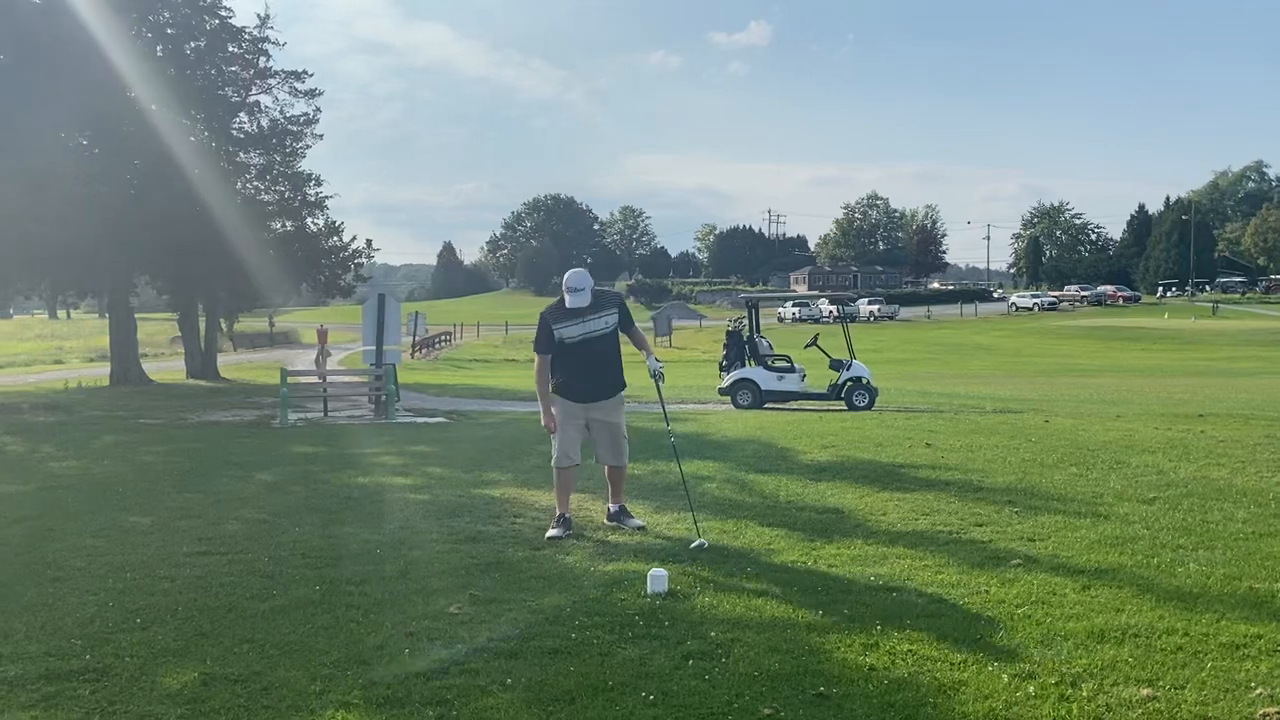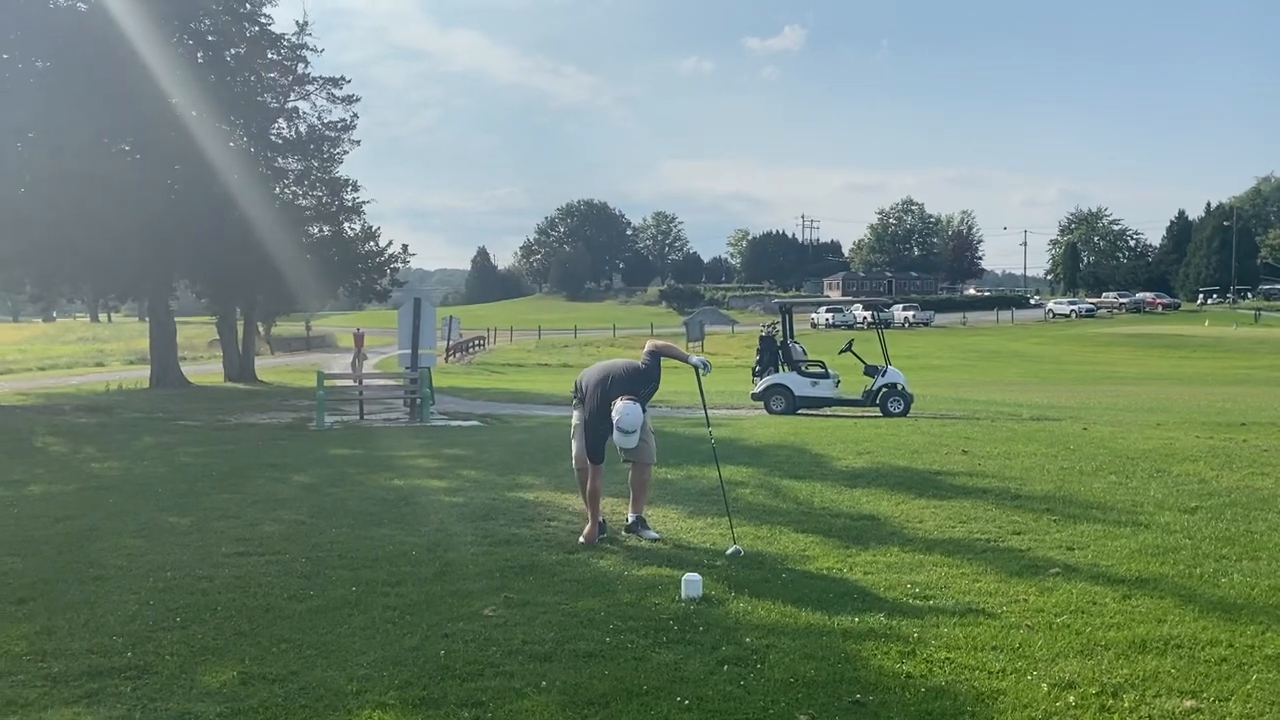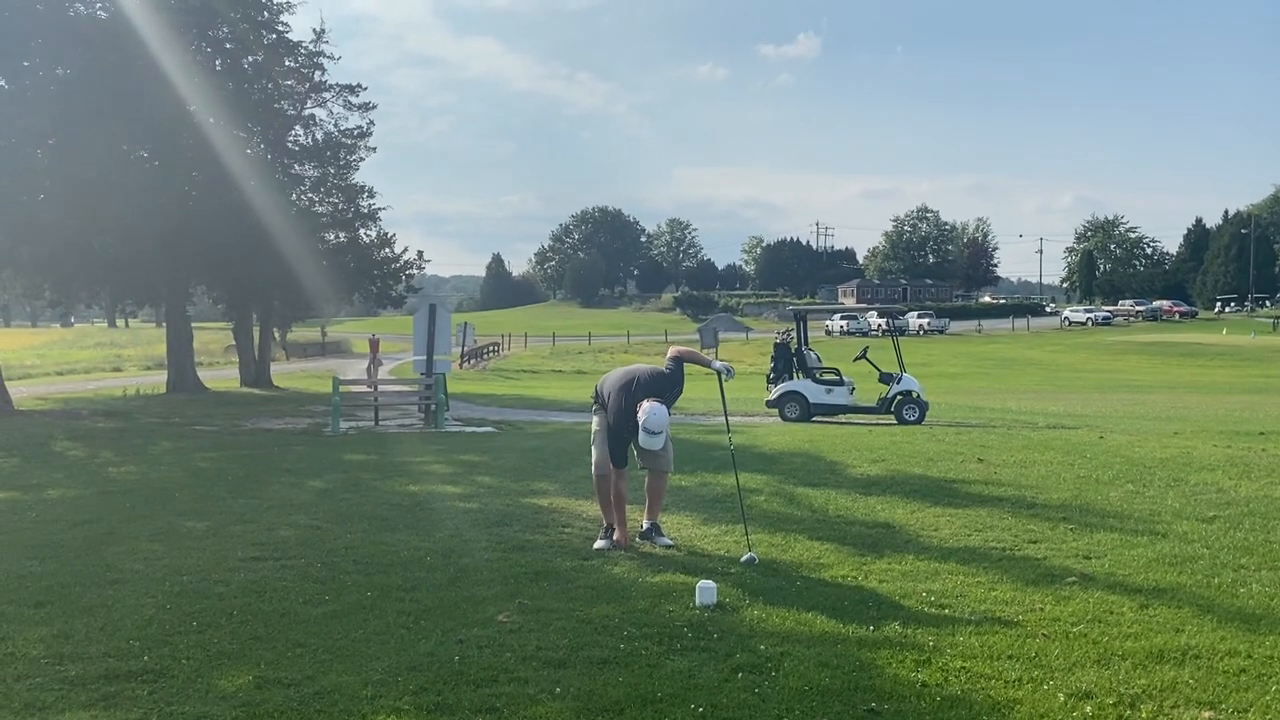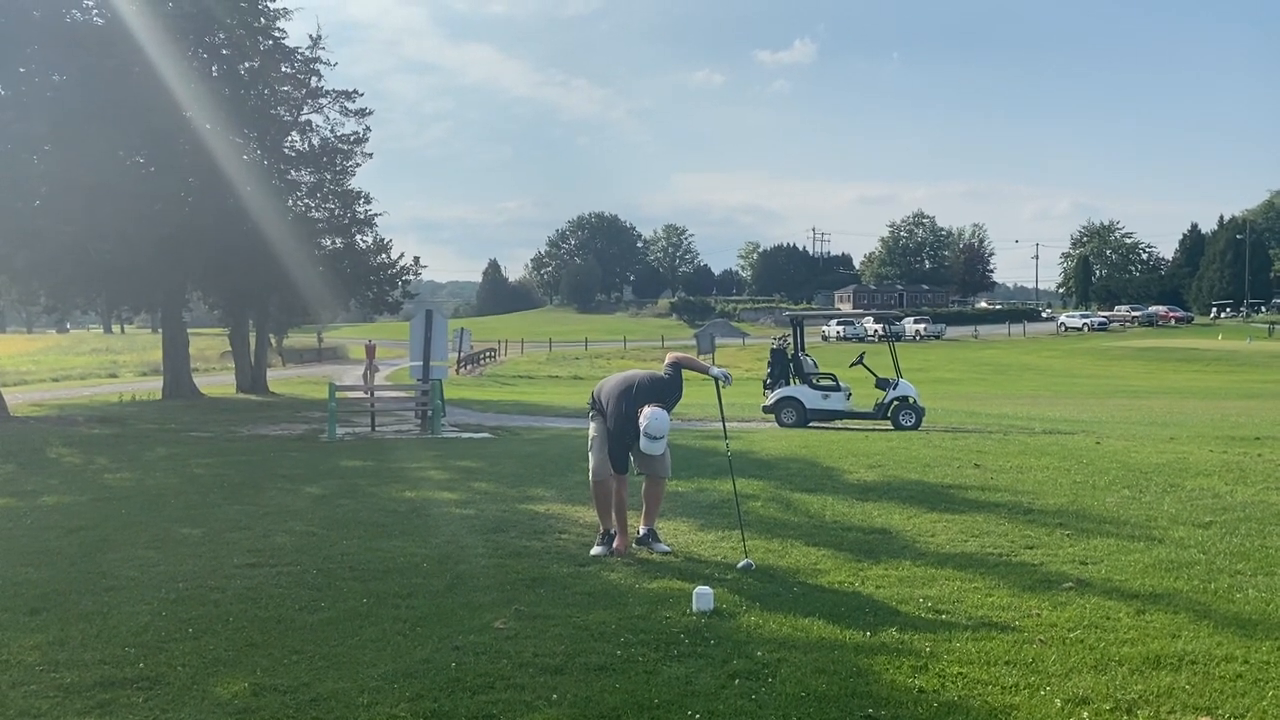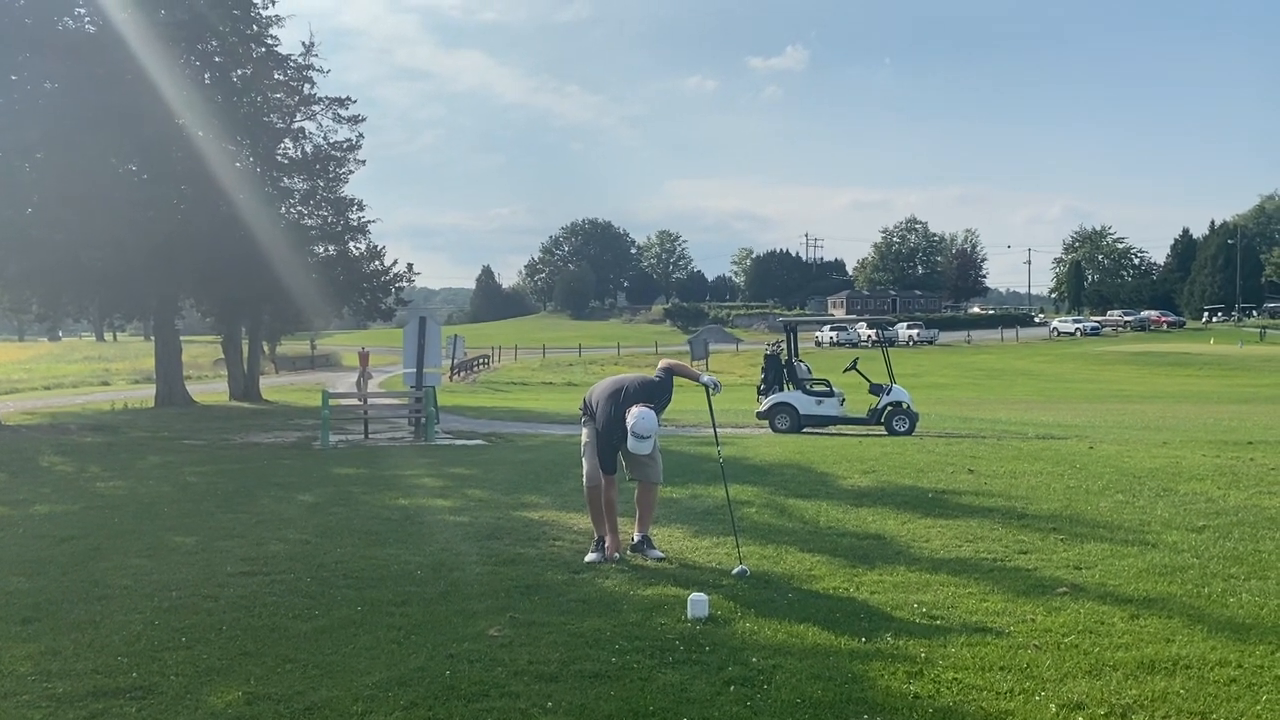
dt=1s
person 1, frame 1
left shoulder: (613, 301)
right shoulder: (551, 316)
left elbow: (632, 330)
right elbow: (542, 364)
left wrist: (650, 356)
right wrist: (545, 409)
left hip: (608, 396)
right hip: (567, 398)
left knee: (616, 456)
right knee: (564, 458)
left ankle: (617, 509)
right ankle: (562, 517)
person 1, frame 2
left shoulder: (646, 378)
right shoulder: (596, 419)
left elbow: (651, 344)
right elbow: (595, 474)
left wrist: (689, 358)
right wrist: (592, 523)
left hip: (632, 393)
right hip: (587, 400)
left knee: (645, 456)
right knee: (582, 460)
left ankle: (635, 519)
right ankle: (597, 521)
person 1, frame 3
left shoulder: (669, 384)
right shoulder: (620, 424)
left elbow: (675, 351)
right elbow: (619, 478)
left wrist: (712, 363)
right wrist: (621, 527)
right hip: (606, 404)
left knee: (662, 463)
right knee: (602, 467)
left ankle: (650, 525)
right ankle: (609, 527)
person 1, frame 4
left shoulder: (670, 390)
right shoulder: (621, 430)
left elbow: (672, 357)
right elbow: (620, 484)
left wrist: (710, 369)
right wrist: (622, 534)
left hip: (640, 402)
right hip: (604, 411)
left knee: (659, 470)
right knee: (600, 472)
left ankle: (646, 531)
right ankle: (607, 532)
person 1, frame 5
left shoulder: (659, 392)
right shoulder: (609, 430)
left elbow: (665, 363)
right elbow: (609, 484)
left wrist: (700, 377)
right wrist: (613, 534)
left hip: (640, 420)
right hip: (596, 417)
left knee: (651, 475)
right knee: (593, 477)
left ankle: (641, 537)
right ankle: (601, 539)
